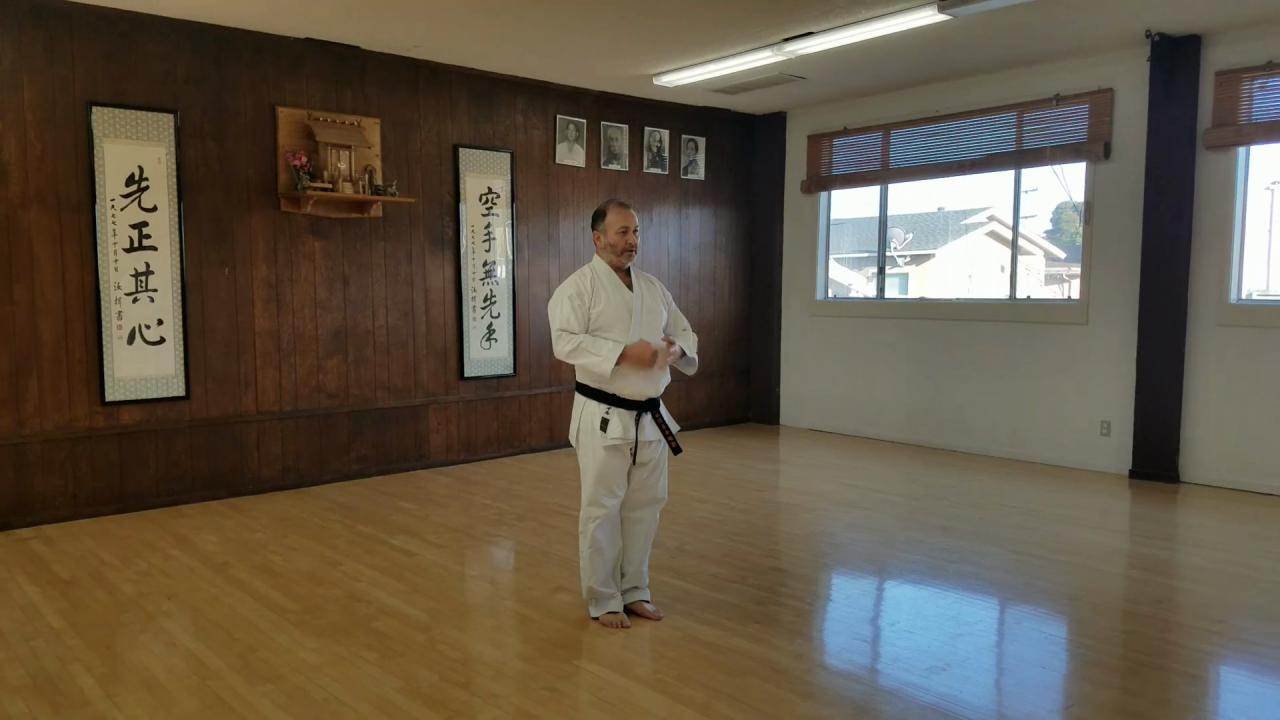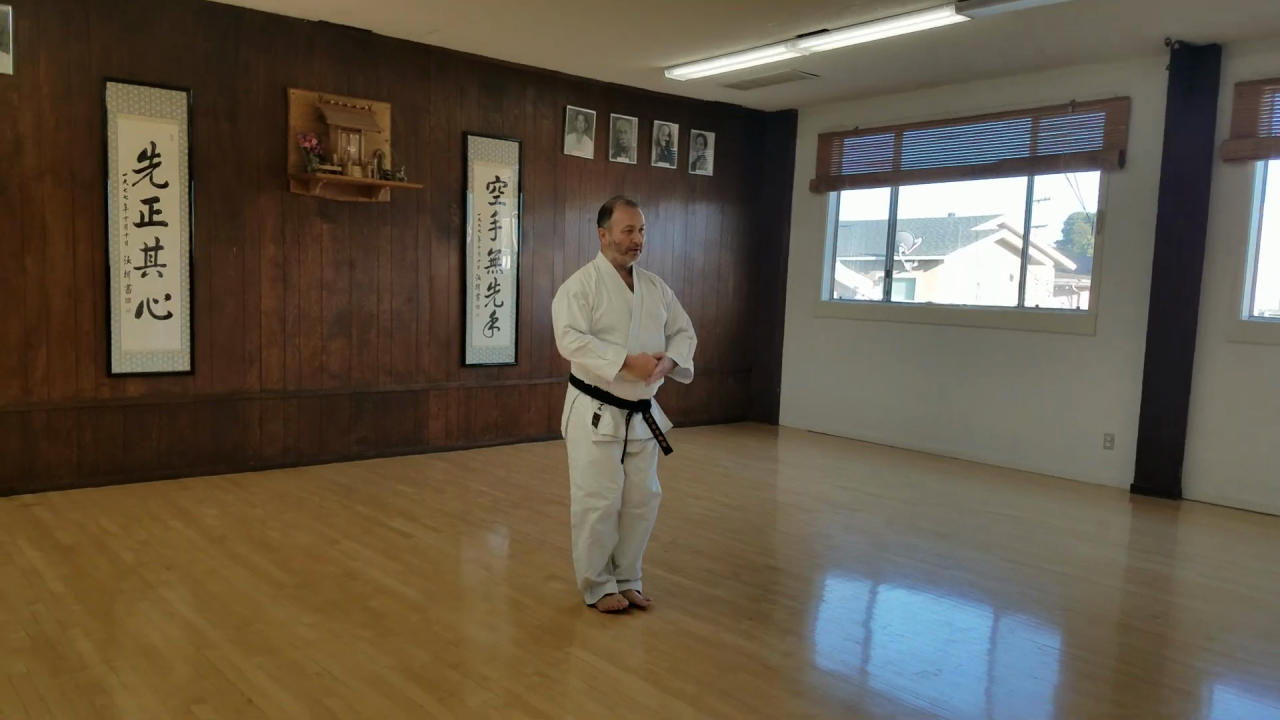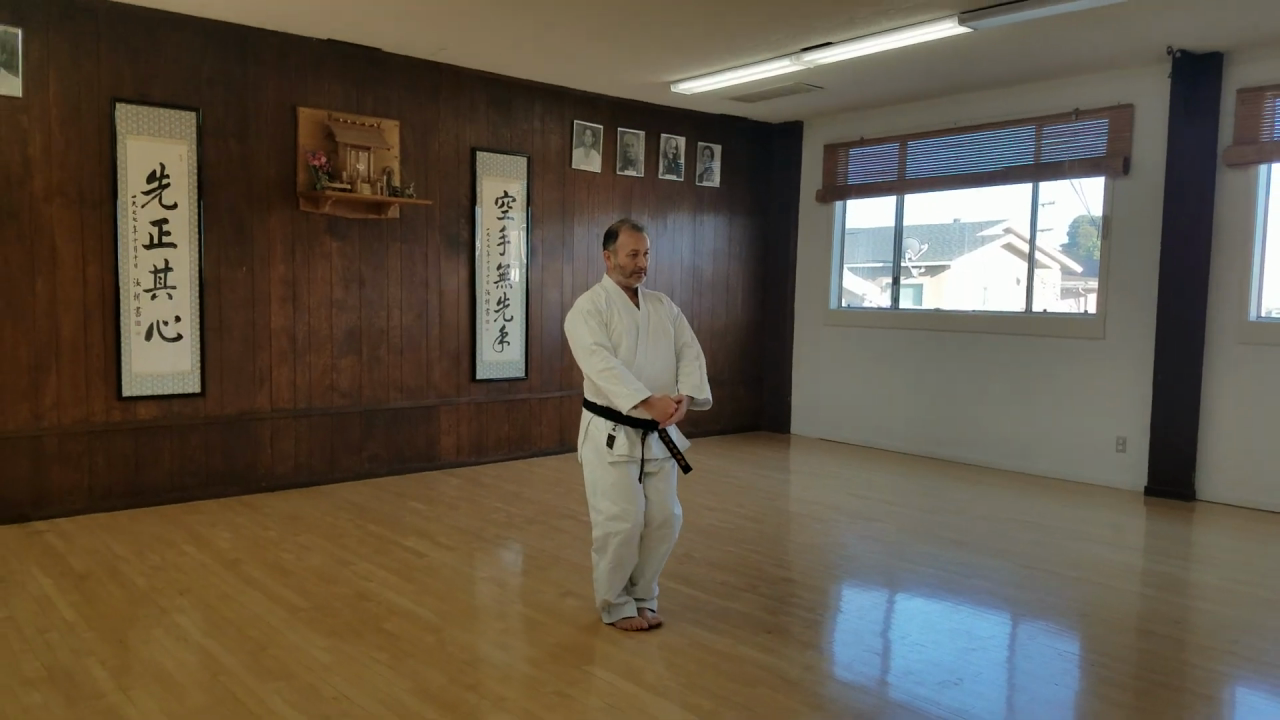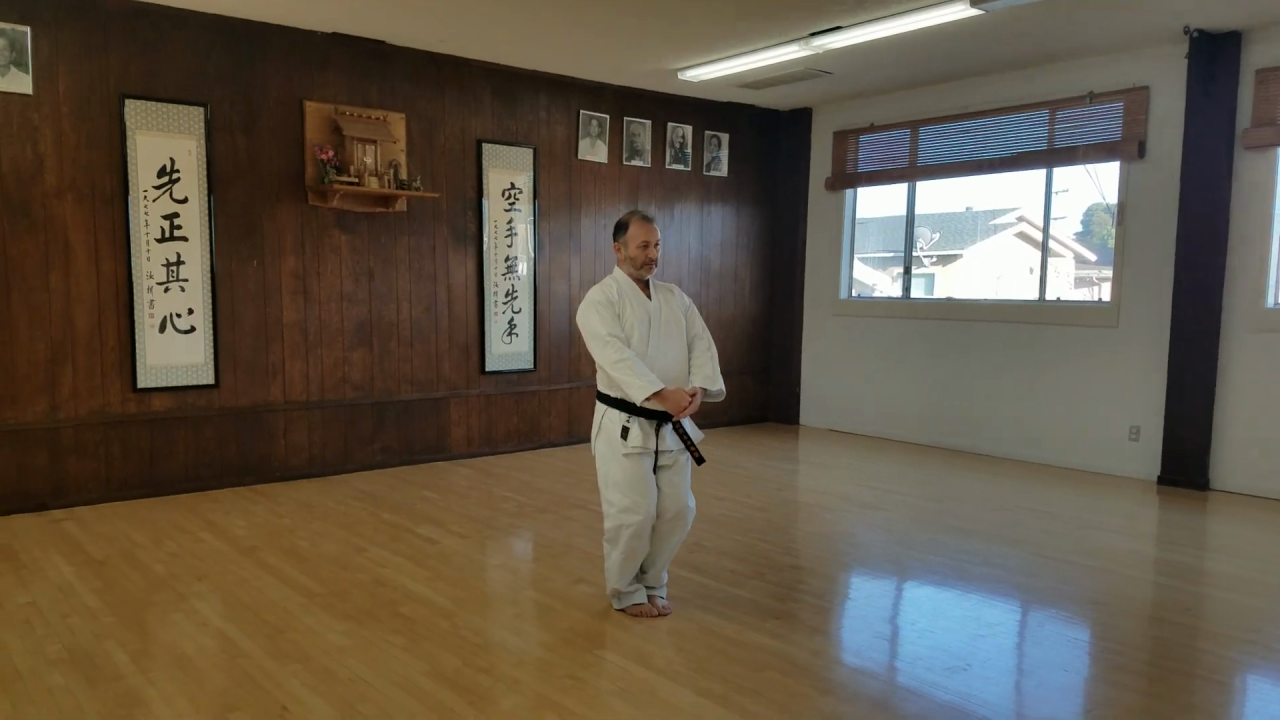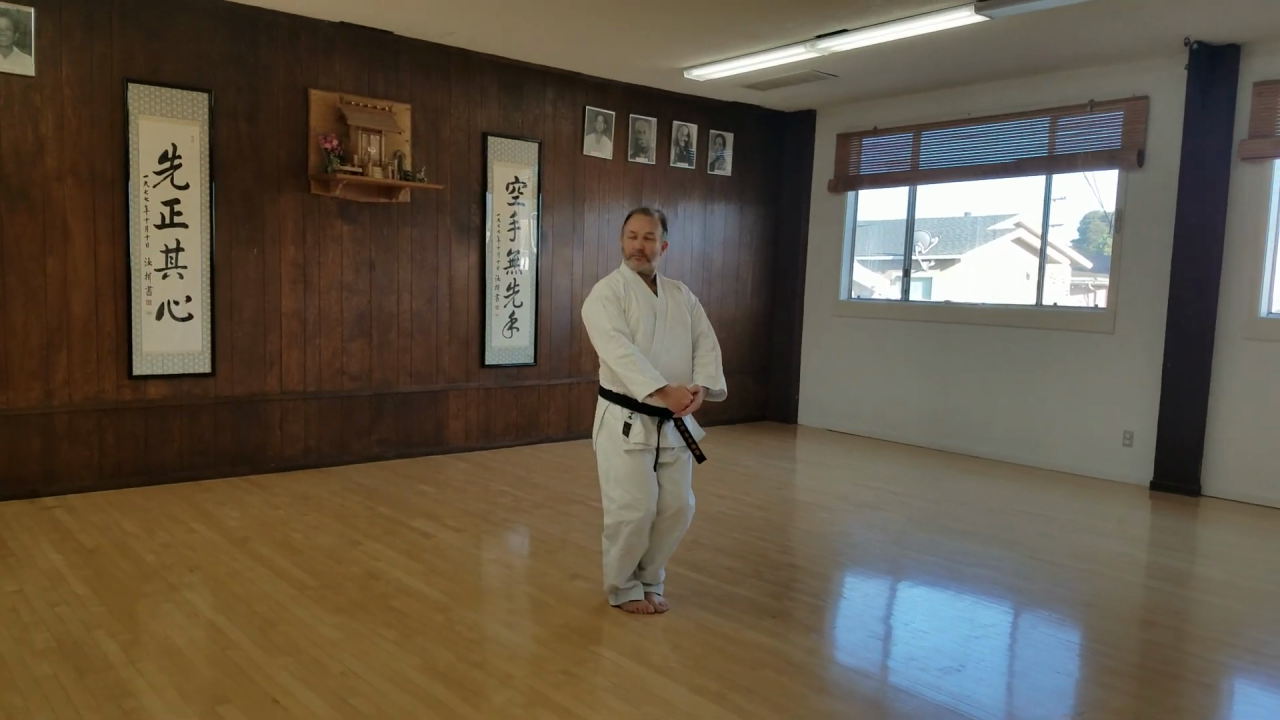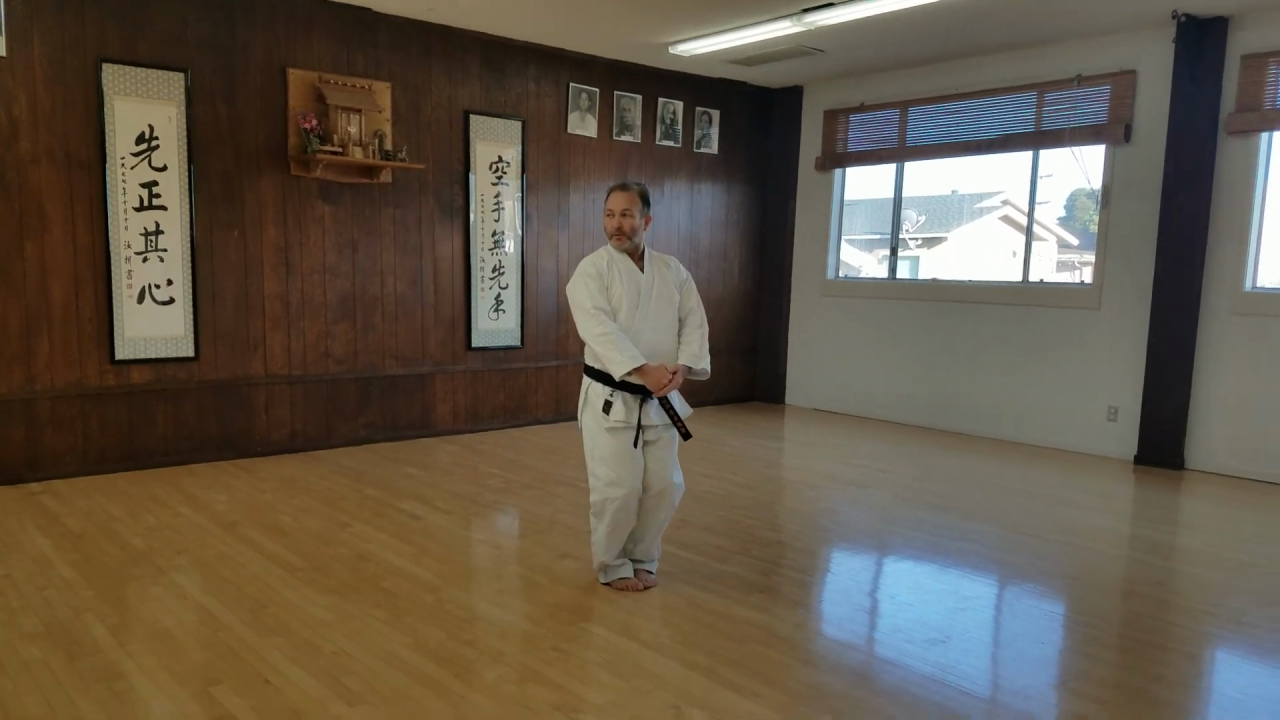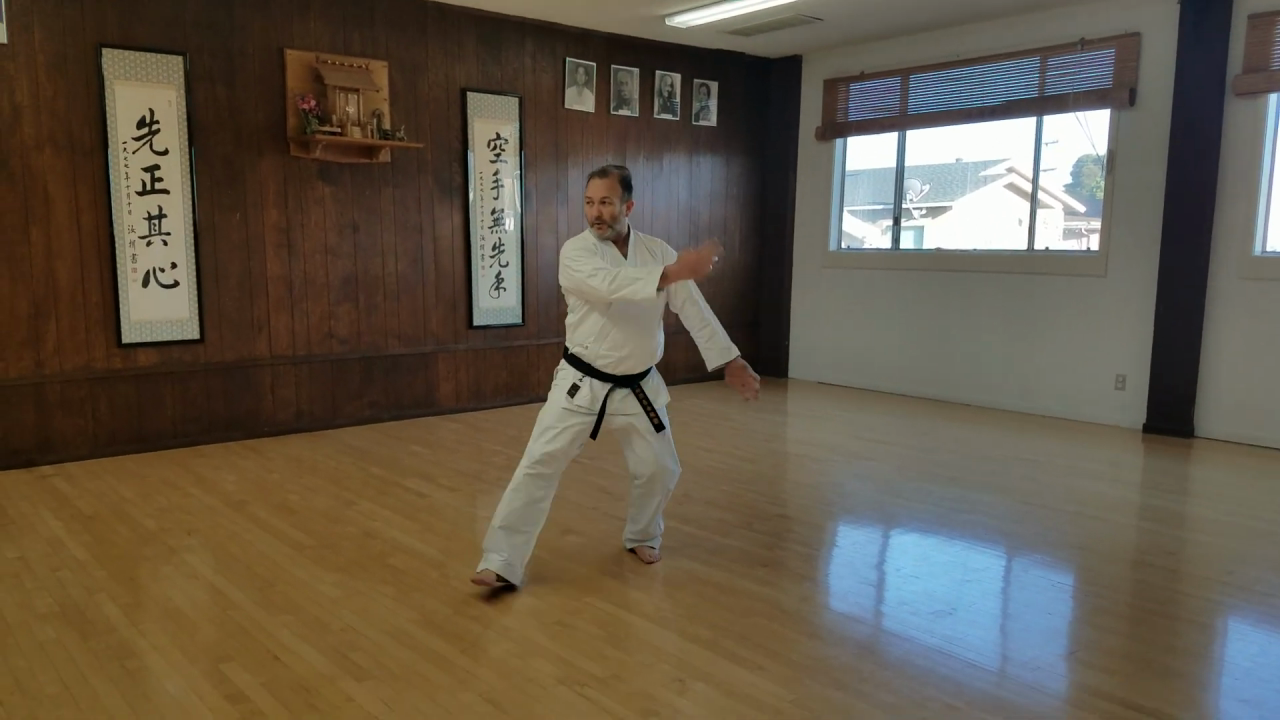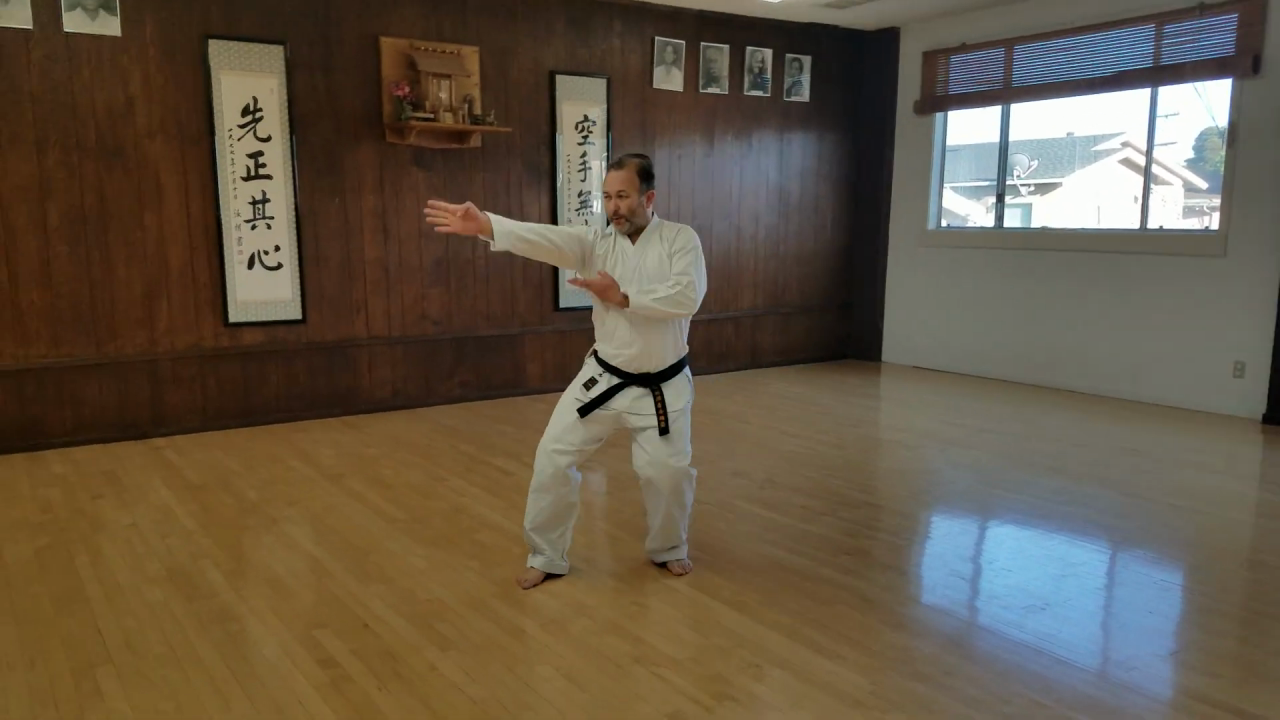
dt=0.4s
person 1, frame 1
left shoulder: (652, 286)
right shoulder: (579, 286)
left elbow: (683, 331)
right elbow: (565, 341)
left wrist: (677, 350)
right wrist: (623, 353)
left hip: (650, 416)
right hip: (604, 417)
left knee: (644, 506)
right knee: (602, 509)
left ankle: (633, 590)
right ankle: (603, 599)
person 1, frame 2
left shoulder: (656, 287)
right shoulder: (581, 285)
left elbow: (684, 331)
right elbow: (572, 340)
left wrist: (668, 359)
right wrist: (627, 361)
left hip: (641, 414)
right hip: (594, 413)
left knee: (642, 500)
right knee: (597, 501)
left ankle: (626, 579)
right ankle: (597, 585)
person 1, frame 3
left shoulder: (663, 306)
right shoulder: (589, 307)
left elbow: (690, 354)
right elbow: (600, 363)
left wrist: (685, 396)
right wrist: (649, 400)
left hip: (659, 434)
right hip: (611, 433)
left knee: (663, 520)
right knee: (620, 523)
left ankle: (642, 597)
right ankle: (616, 605)
person 1, frame 4
left shoulder: (674, 297)
right shoulder: (600, 299)
left elbow: (702, 345)
right elbow: (614, 355)
left wrist: (698, 388)
right wrist: (663, 393)
left hip: (672, 426)
right hip: (624, 425)
left knee: (676, 511)
right knee: (632, 515)
left ankle: (652, 585)
right ankle: (625, 591)
person 1, frame 5
left shoulder: (681, 294)
right shoulder: (606, 293)
left elbow: (706, 345)
right elbow: (619, 350)
left wrist: (701, 386)
right wrist: (665, 390)
left hip: (673, 422)
right hip: (626, 421)
left knee: (676, 508)
right knee: (631, 510)
left ankle: (649, 582)
right ankle: (623, 588)
person 1, frame 6
left shoulder: (673, 270)
right shoulder: (591, 270)
left elbow: (694, 323)
right elbow: (599, 329)
left wrist: (683, 368)
right wrist: (643, 371)
left hip: (659, 400)
right hip: (610, 399)
left knee: (665, 487)
right knee: (617, 489)
left ankle: (641, 560)
right ankle: (614, 566)
person 1, frame 7
left shoulder: (658, 250)
right shoulder: (577, 250)
left elbow: (694, 310)
right elbow: (608, 285)
left wrist: (730, 360)
right wrist: (671, 273)
left hip: (638, 387)
right hip: (581, 383)
left knee: (660, 468)
right knee: (540, 463)
left ankle: (643, 536)
right ankle: (501, 563)
person 1, frame 8
left shoulder: (681, 239)
right shoulder: (598, 240)
left elbow: (685, 295)
right elbow: (546, 240)
left wrist: (622, 296)
right wrist: (483, 225)
left hip: (661, 386)
right hip: (602, 378)
left knee: (668, 470)
right knee: (555, 458)
left ankle: (669, 547)
right ankle: (546, 556)
